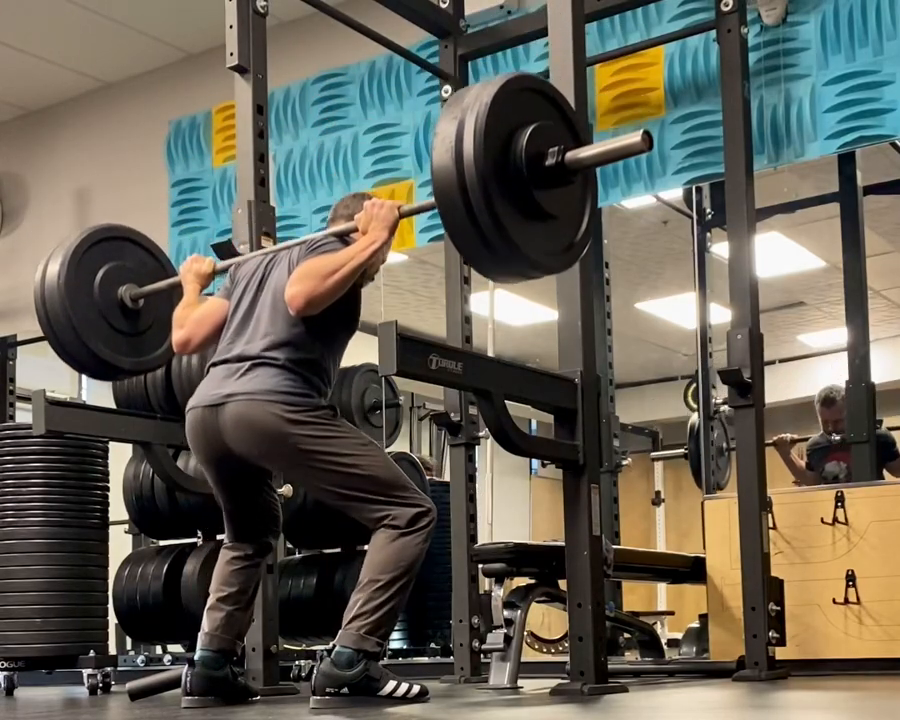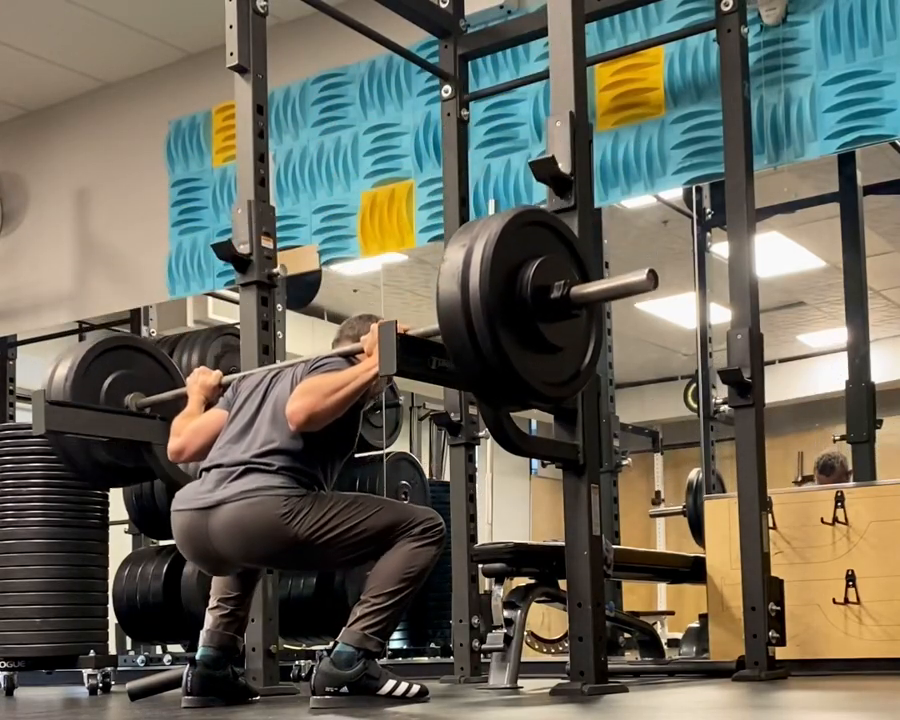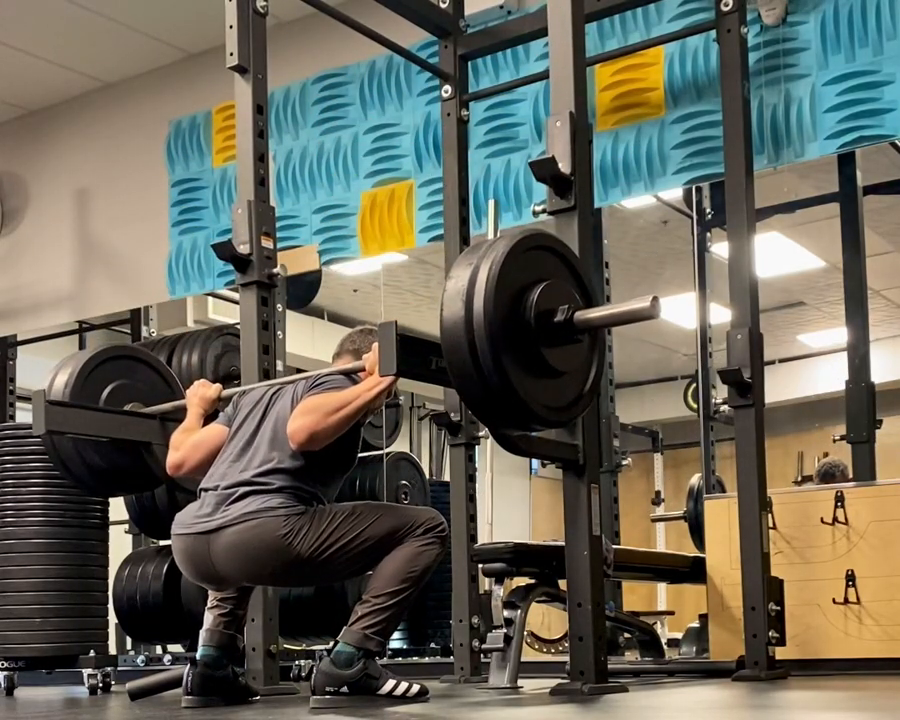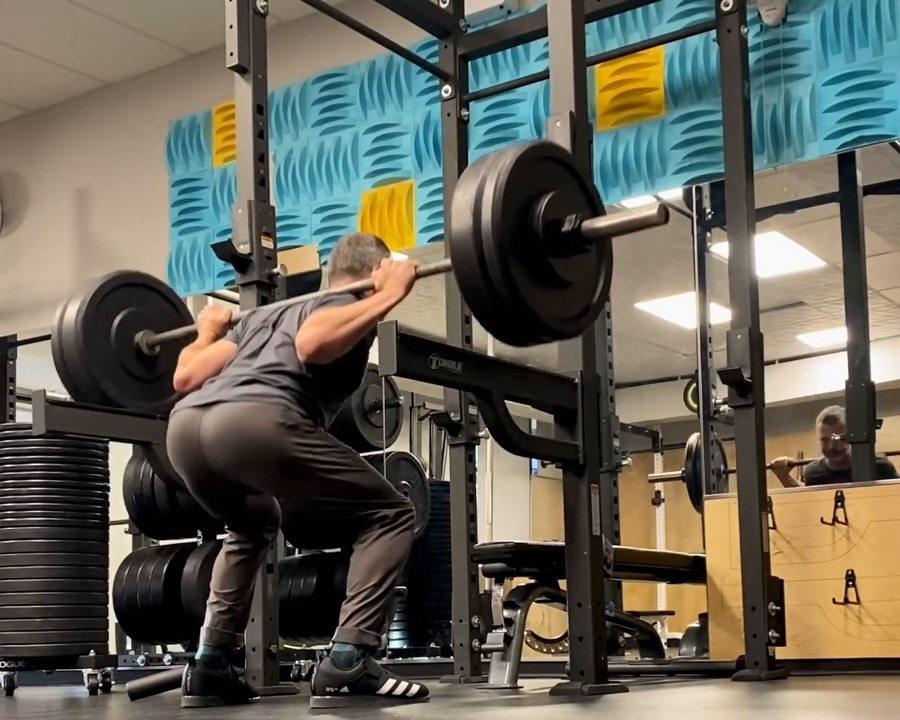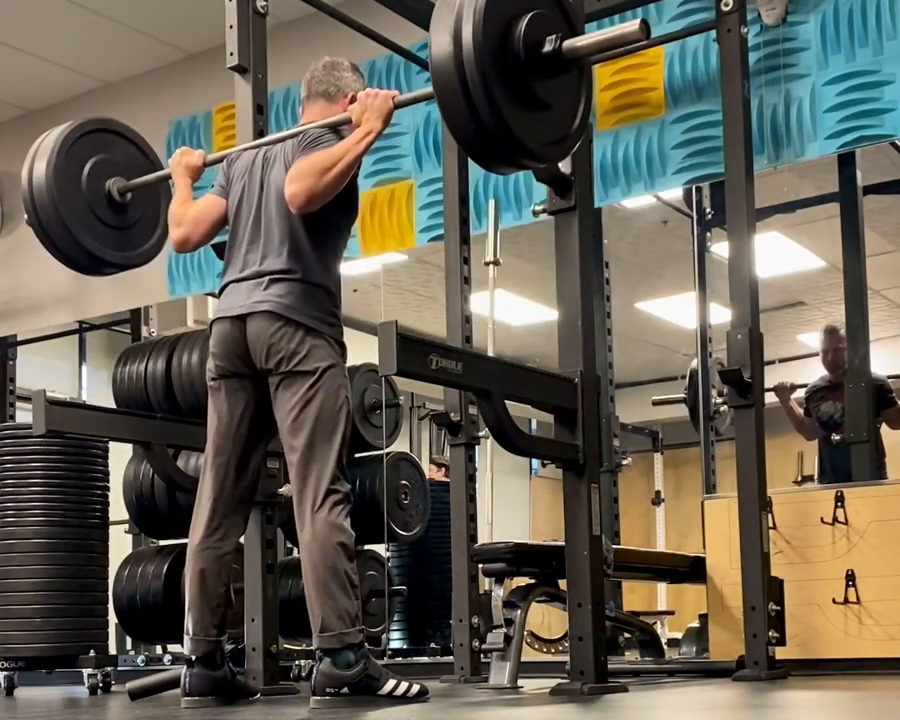
dt=1s
person 1, frame 1
left shoulder: (253, 264)
right shoulder: (337, 249)
left elbow: (185, 337)
right elbow: (301, 295)
left wrist: (193, 284)
right wrist: (376, 237)
left hip: (205, 413)
right hip: (272, 406)
left knee: (250, 535)
right knee: (408, 514)
left ankle: (210, 666)
right ankle: (349, 664)
person 1, frame 2
left shoulder: (255, 378)
right shoulder: (340, 367)
left elbow: (180, 447)
right elbow: (302, 412)
left wrist: (197, 397)
right wrist: (378, 362)
left hip: (189, 523)
right hip: (258, 511)
right knee: (422, 529)
left ankle: (210, 667)
right ankle: (347, 666)
person 1, frame 3
left shoulder: (256, 394)
right shoulder: (340, 384)
left elbow: (179, 461)
right elbow: (302, 431)
left wrist: (197, 409)
right wrist: (380, 379)
left hip: (189, 546)
right hip: (260, 535)
right knee: (425, 529)
left ankle: (211, 666)
right ankle: (347, 666)
person 1, frame 4
left shoulder: (264, 314)
right shoulder: (353, 306)
left elbow: (185, 378)
right elbow: (311, 344)
left wrist: (208, 332)
right wrist: (389, 296)
left hip: (185, 427)
right hip: (251, 423)
left knee: (253, 526)
right knee: (389, 516)
left ankle: (211, 665)
right ankle: (347, 663)
person 1, frame 5
left shoulder: (243, 160)
right shoulder: (332, 140)
left elbow: (184, 233)
right elbow: (300, 193)
left wrist: (183, 178)
right wrist: (369, 130)
left hip: (230, 325)
right hip: (293, 324)
left knee: (220, 501)
right knee: (320, 496)
left ankle: (204, 662)
right ankle: (340, 662)
